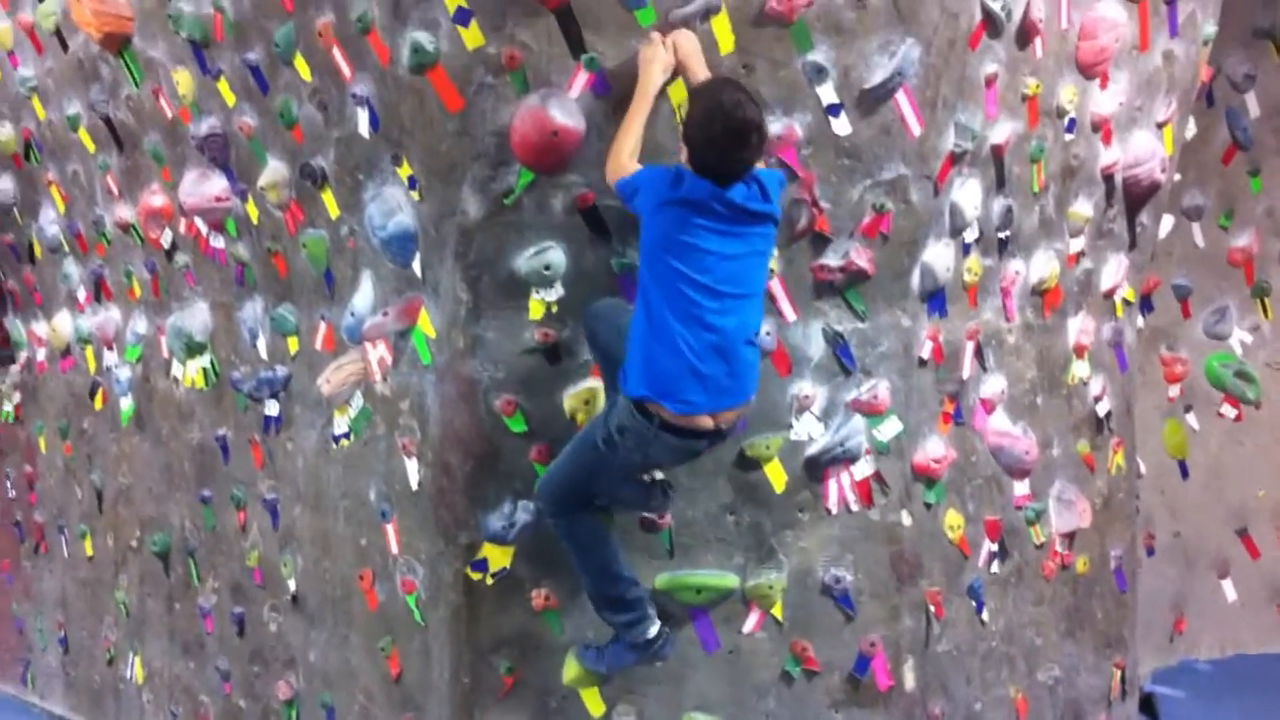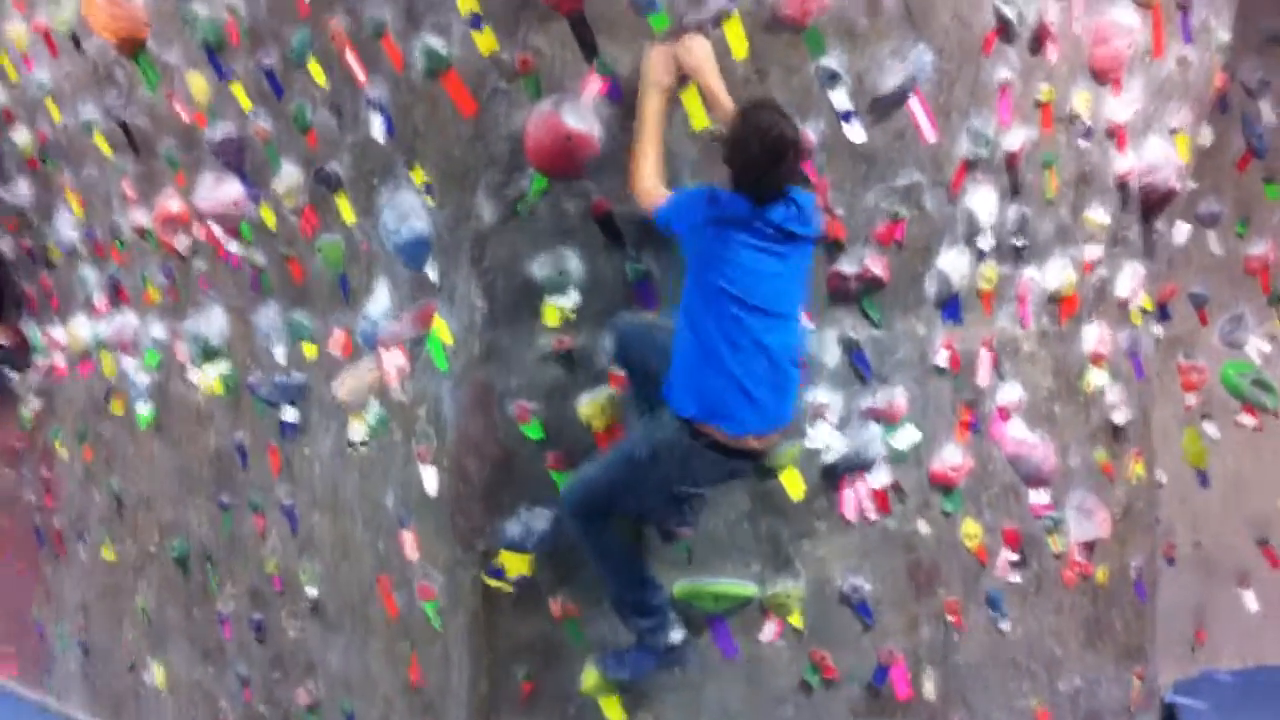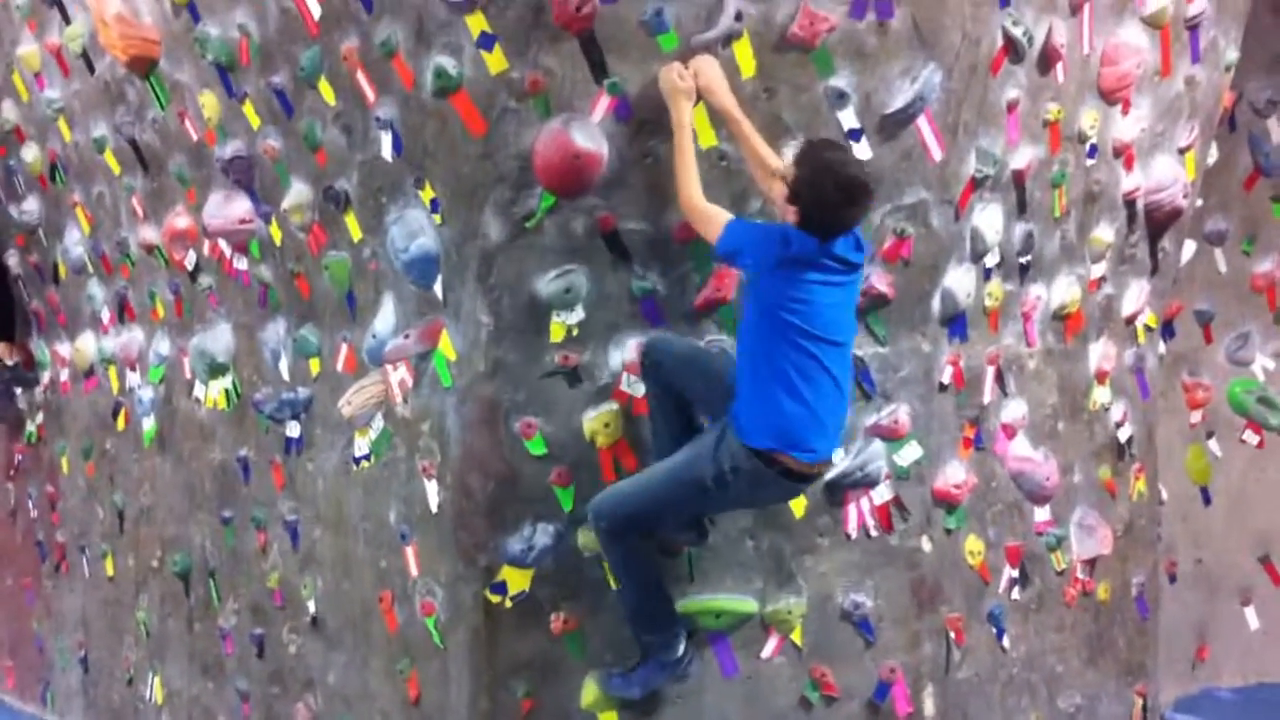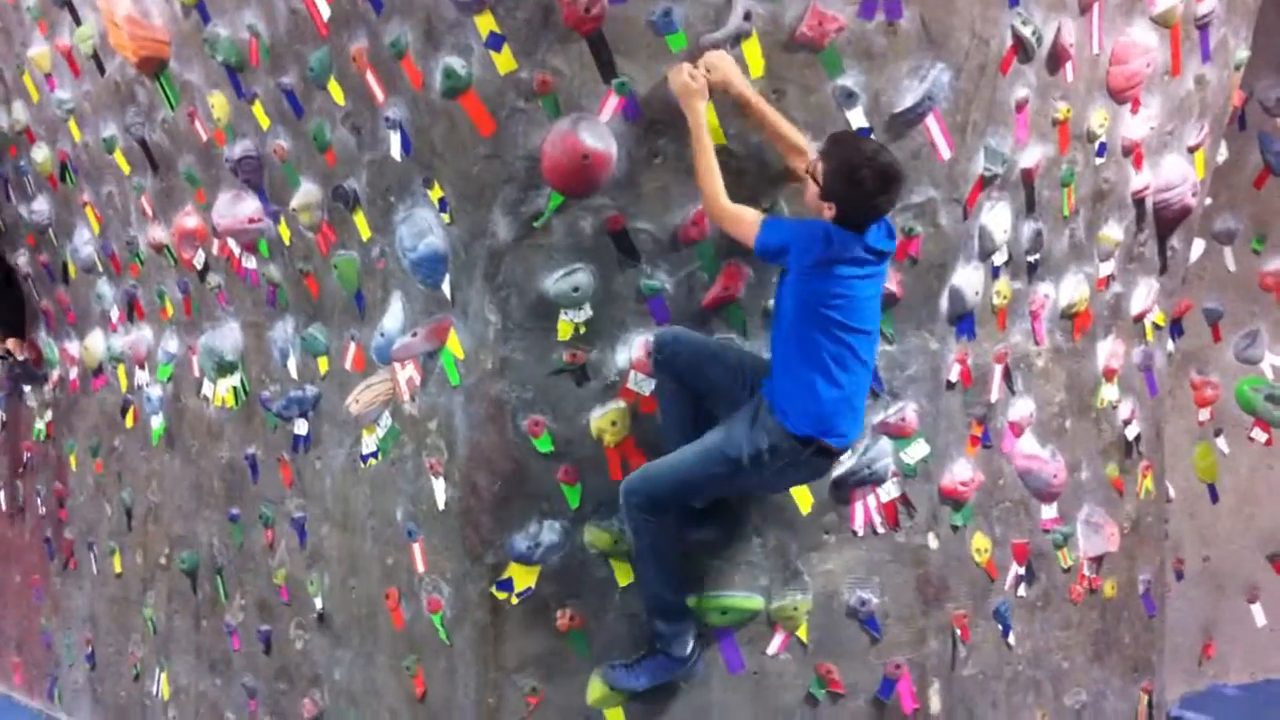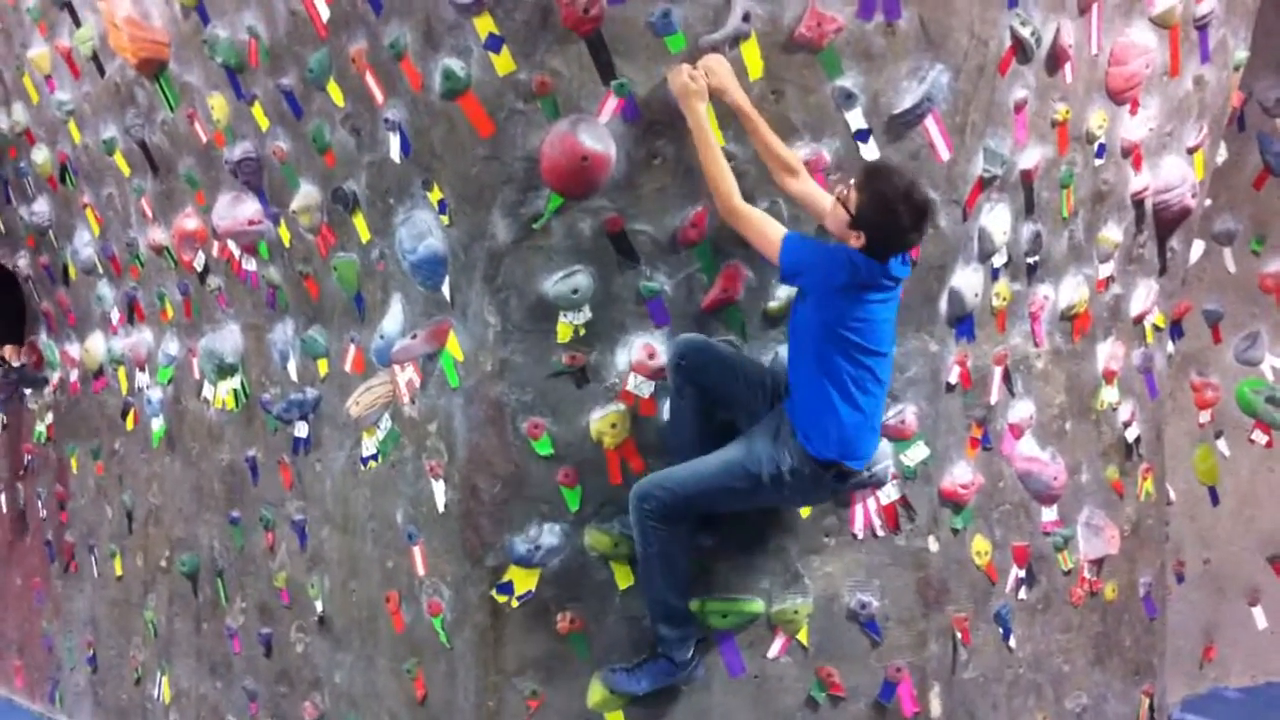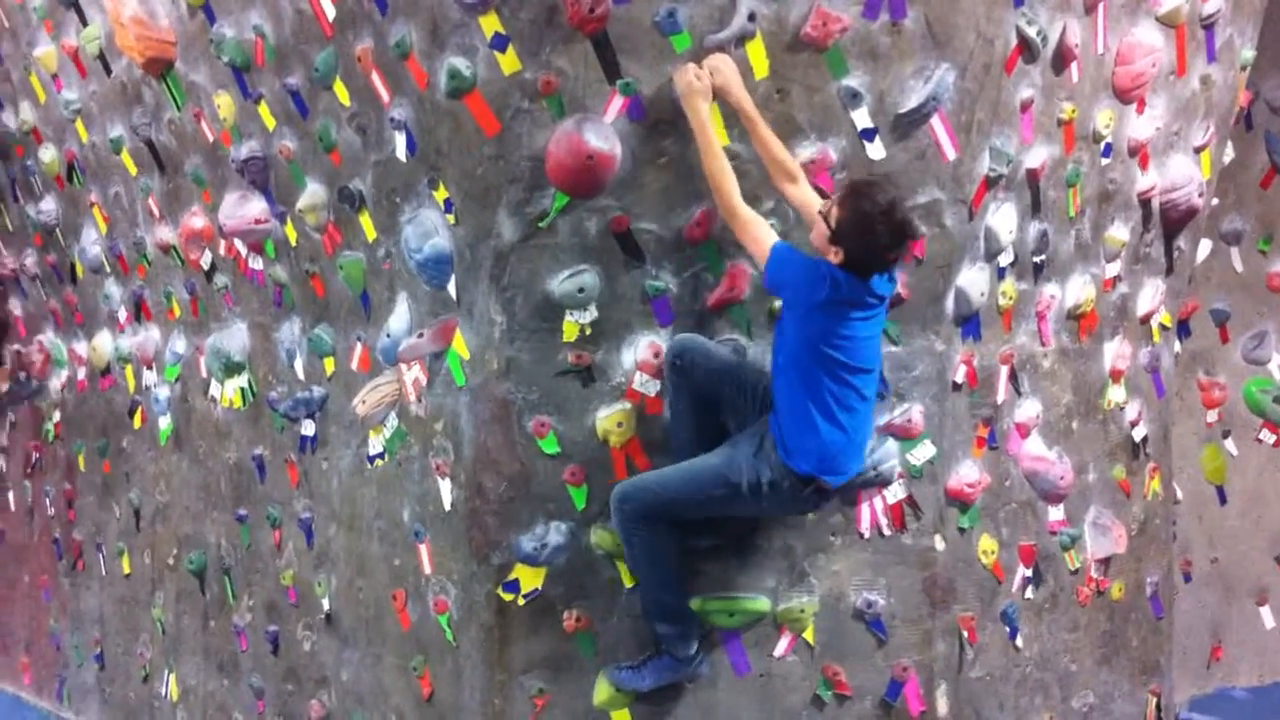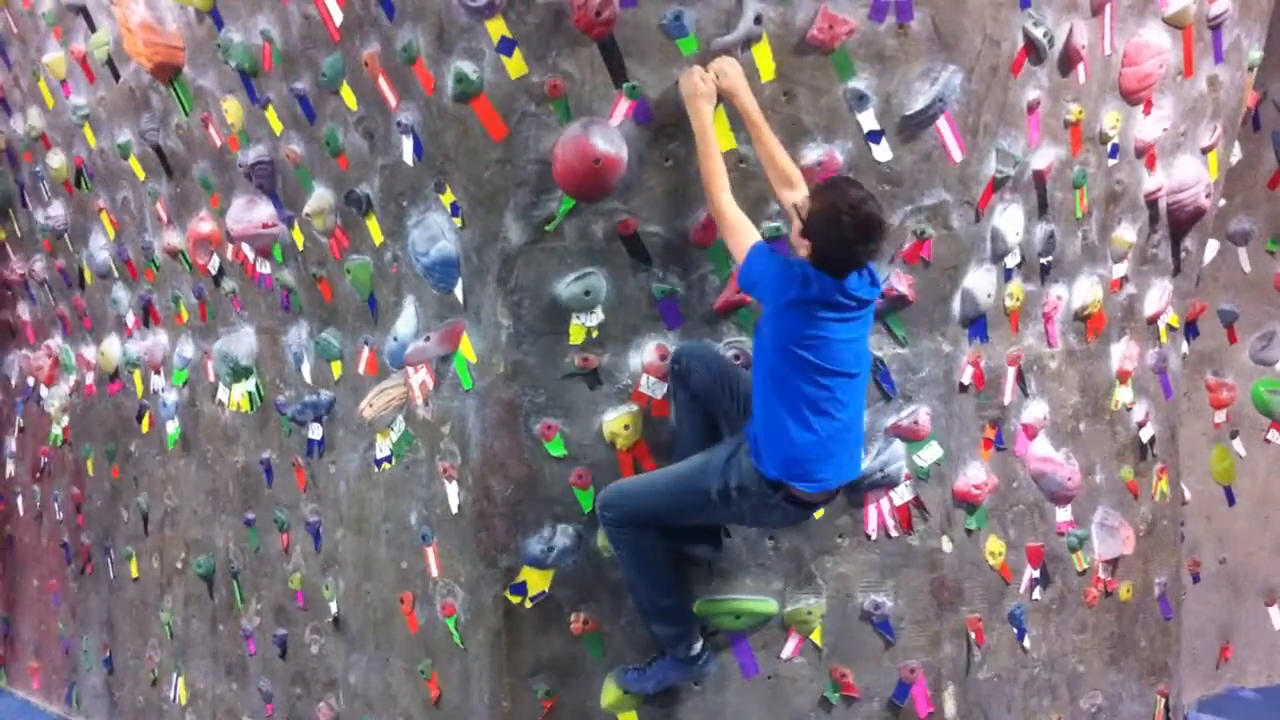
dt=0.3s
person 1, frame 1
left shoulder: (669, 194)
right shoulder: (765, 196)
left elbow: (618, 164)
right elbow: (736, 147)
left wrist: (651, 79)
right wrist: (696, 68)
left hip: (662, 417)
right hip: (729, 414)
left knee: (559, 498)
right knee: (605, 317)
left ankle: (639, 629)
right ankle: (638, 480)
person 1, frame 2
left shoulder: (709, 213)
right shoulder: (801, 214)
left elbow: (645, 186)
right elbow: (770, 158)
left wrist: (655, 92)
right wrist: (709, 81)
left hip: (707, 437)
right hip: (769, 430)
left knee: (583, 505)
right knee: (633, 333)
left ankle: (658, 632)
right ankle: (669, 493)
person 1, frame 3
left shoulder: (778, 250)
right shoulder: (846, 241)
left elbow: (692, 206)
right elbow: (771, 177)
left wrist: (681, 109)
right wrist: (723, 100)
left hip: (765, 458)
right hip: (800, 437)
left knee: (609, 515)
right knee: (659, 352)
left ankle: (665, 650)
right ankle: (678, 511)
person 1, frame 4
left shoulder: (817, 244)
right shoulder: (870, 226)
left elbow: (719, 208)
right elbow: (799, 153)
left wrist: (695, 108)
right wrist: (740, 89)
left hip: (797, 437)
right hip: (792, 400)
left knee: (641, 494)
right knee: (670, 348)
left ankle: (674, 645)
right ankle: (694, 489)
person 1, frame 5
left shoulder: (841, 269)
right shoulder: (879, 251)
left elbow: (734, 210)
right elbow: (791, 175)
left wrist: (695, 109)
right wrist: (735, 97)
left hip: (814, 456)
right hip: (804, 413)
left knee: (649, 500)
right knee: (688, 354)
left ankle: (675, 653)
right ankle: (699, 490)
person 1, frame 6
left shoulder: (822, 285)
right shoulder: (867, 266)
left elbow: (734, 210)
right elbow: (791, 181)
left wrist: (698, 108)
right wrist: (739, 98)
left hip: (797, 469)
right hip: (796, 424)
left knee: (631, 502)
right knee: (686, 354)
left ankle: (679, 648)
right ankle: (694, 499)
person 1, frame 7
left shoulder: (790, 285)
right shoulder: (860, 272)
left elbow: (724, 207)
right elbow: (793, 189)
left wrist: (701, 111)
right wrist: (744, 100)
left hip: (780, 484)
right hip: (829, 466)
left knee: (617, 508)
right knee: (690, 361)
left ankle: (685, 650)
right ankle: (698, 516)
